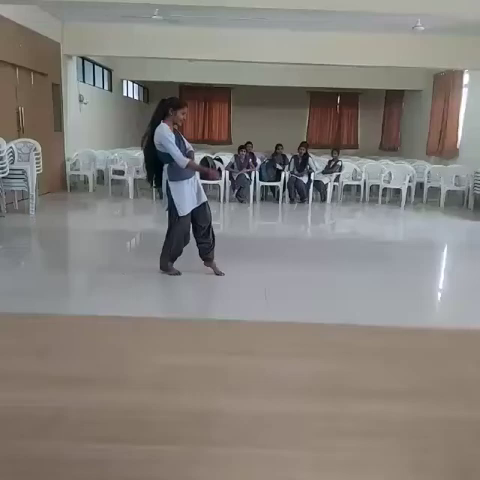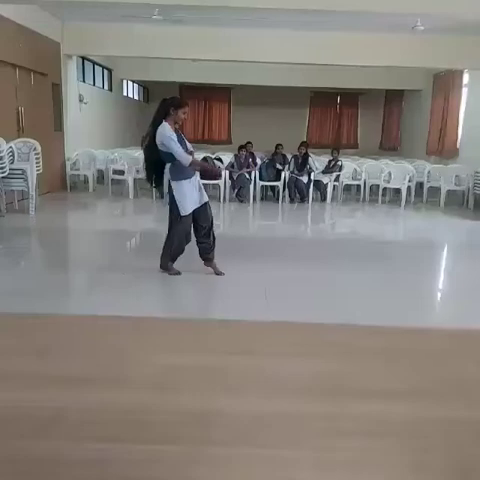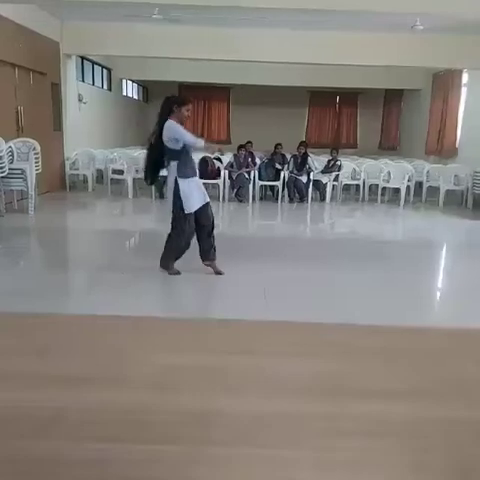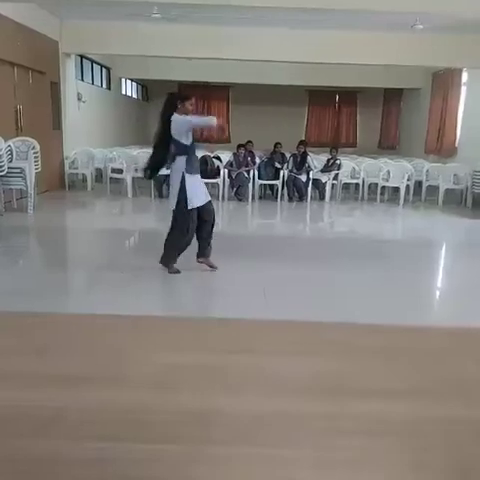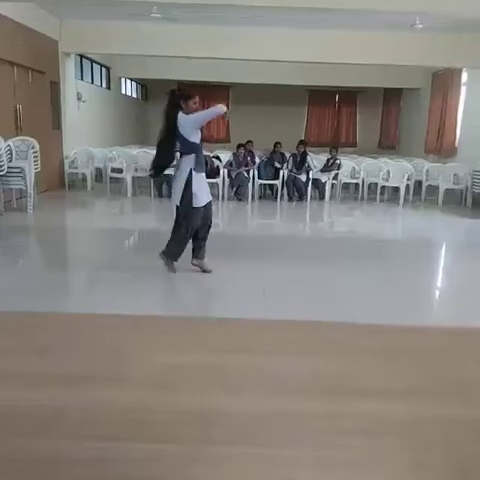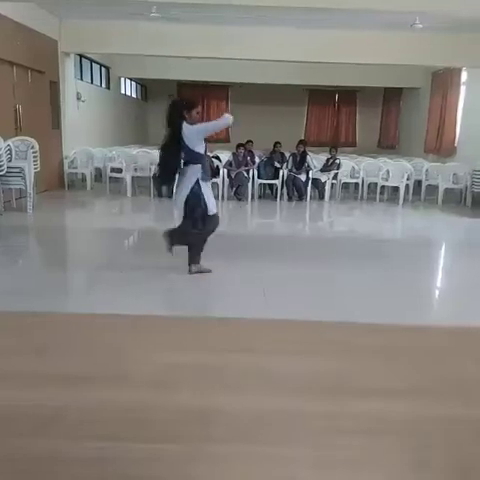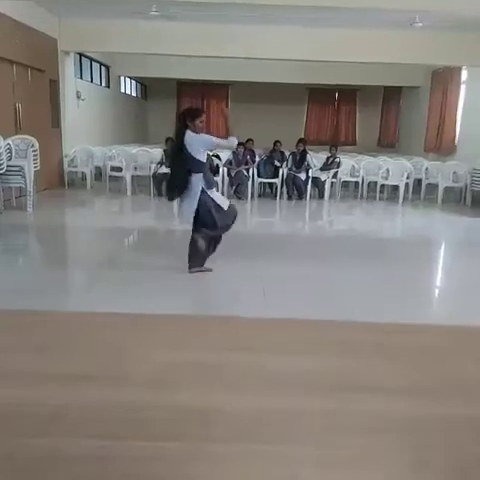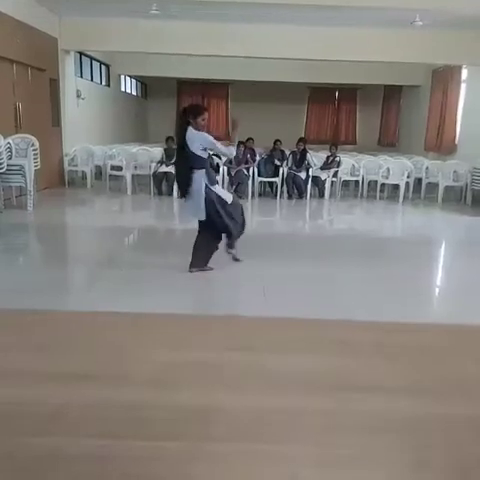
dt=0.1s
person 1, frame 1
left shoulder: (175, 131)
right shoulder: (162, 132)
left elbow: (189, 149)
right elbow: (181, 160)
left wrist: (194, 166)
right wrist: (207, 171)
left hip: (190, 180)
right hip: (177, 183)
left knee: (203, 219)
right knee: (180, 225)
left ankle: (209, 259)
right ankle: (166, 263)
person 1, frame 2
left shoulder: (175, 130)
right shoulder: (164, 132)
left elbow: (189, 149)
right elbow: (183, 158)
left wrist: (194, 163)
right wrist: (208, 166)
left hip: (191, 179)
right hip: (179, 182)
left knee: (204, 219)
right knee: (182, 225)
left ankle: (209, 259)
right ankle: (166, 262)
person 1, frame 3
left shoulder: (176, 127)
right shoulder: (171, 127)
right elbow: (195, 143)
left hip: (190, 177)
right hip: (180, 179)
left knee: (205, 218)
right knee: (183, 224)
left ankle: (209, 258)
right ankle: (167, 262)
person 1, frame 4
left shoulder: (180, 122)
right shoulder: (181, 121)
right elbow: (209, 122)
right wrist: (218, 122)
left hip: (192, 173)
right hip: (183, 174)
left knee: (207, 214)
right knee: (186, 221)
left ankle: (204, 255)
right ankle: (168, 259)
person 1, frame 5
left shoulder: (180, 120)
right shoulder: (189, 120)
right elbow: (220, 109)
right wrist: (220, 108)
left hip: (194, 171)
right hip: (190, 171)
left knee: (205, 217)
right knee: (191, 219)
left ankle: (198, 257)
right ankle: (169, 255)
person 1, frame 6
left shoulder: (181, 130)
right shoulder: (194, 130)
right elbow: (227, 120)
right wrist: (227, 116)
left hip: (197, 179)
right hip: (196, 181)
left knee: (196, 222)
right knee: (208, 222)
left ankle: (194, 263)
right ankle: (173, 236)
person 1, frame 7
left shoulder: (185, 138)
right shoulder: (199, 139)
right elbow: (230, 143)
right wrist: (227, 126)
left hip: (192, 187)
right hip: (200, 188)
left knee: (203, 224)
right knee: (229, 214)
left ankle: (196, 264)
right ankle: (203, 236)
person 1, frame 8
left shoulder: (187, 135)
right shoulder: (199, 136)
right elbow: (229, 153)
left hip: (198, 184)
right hip: (204, 184)
left knee: (209, 227)
right knee: (235, 210)
left ankle: (198, 263)
right ankle: (231, 245)
